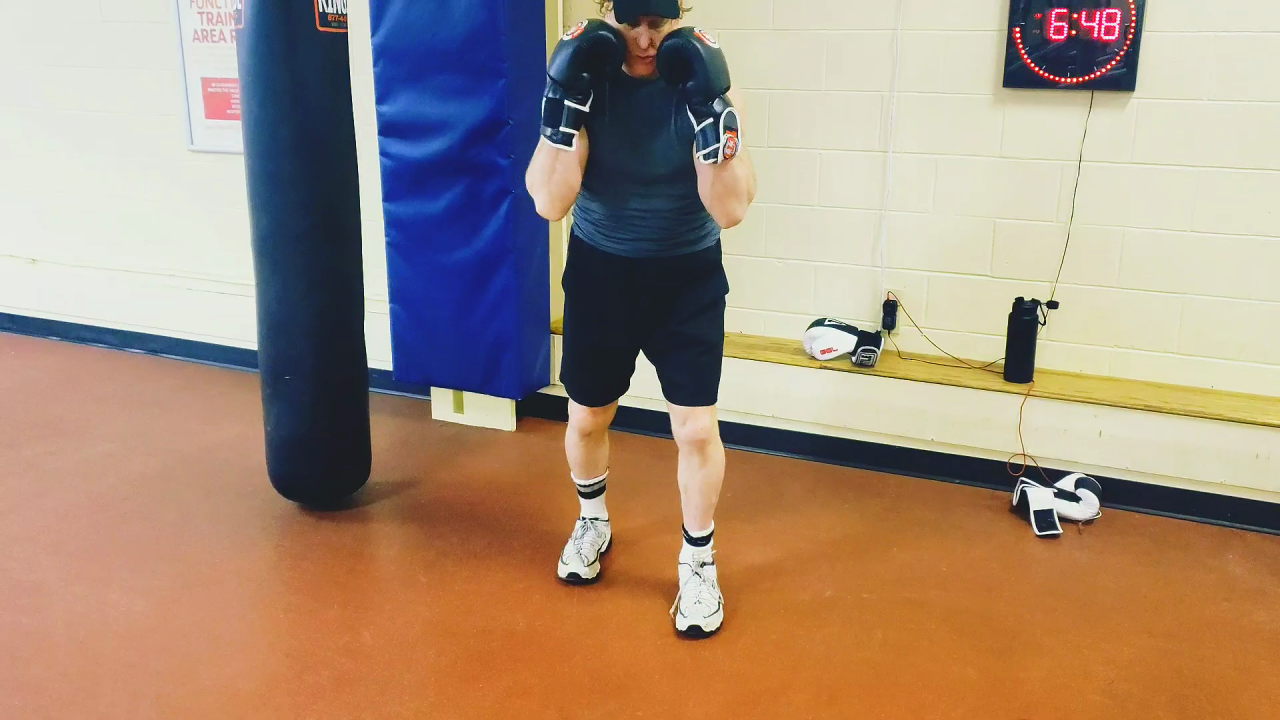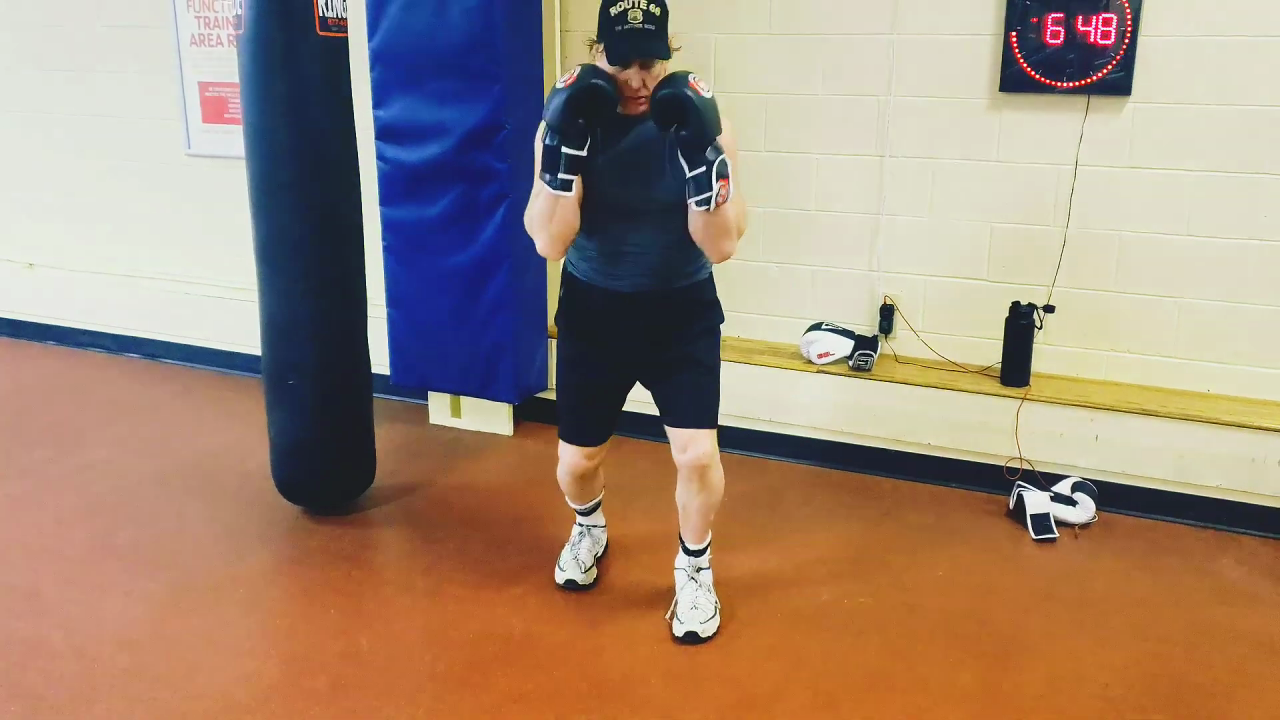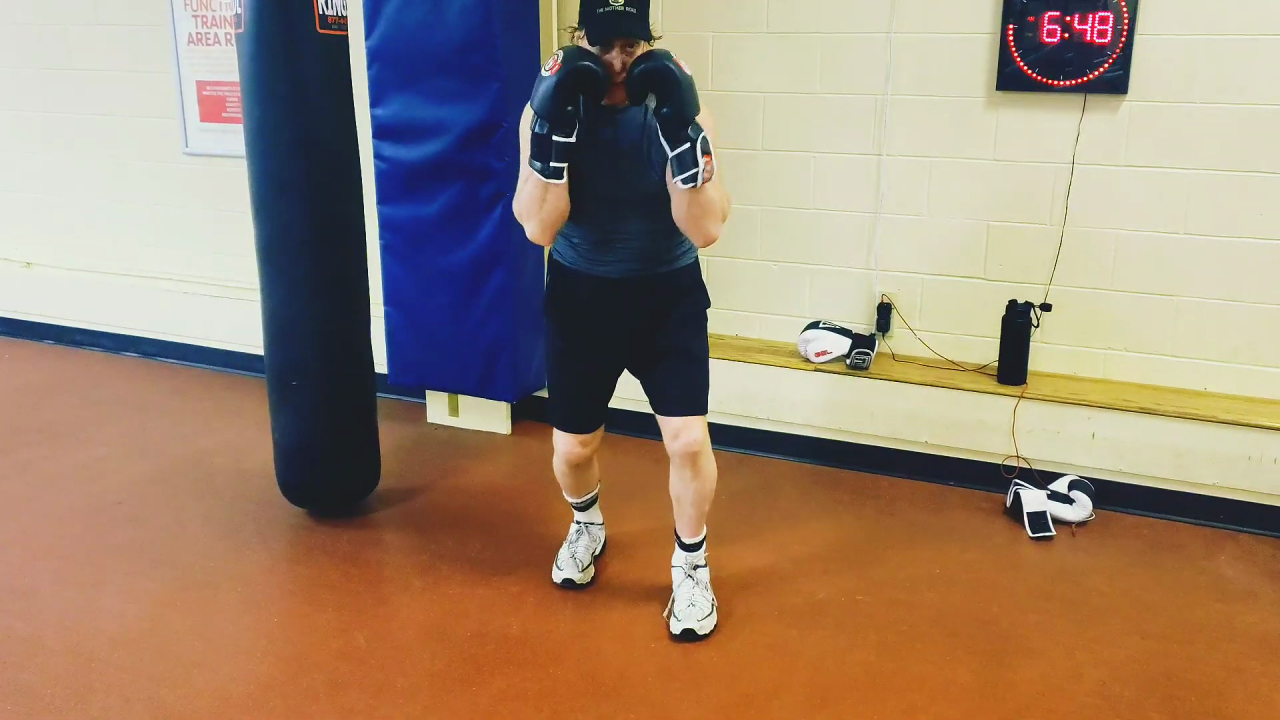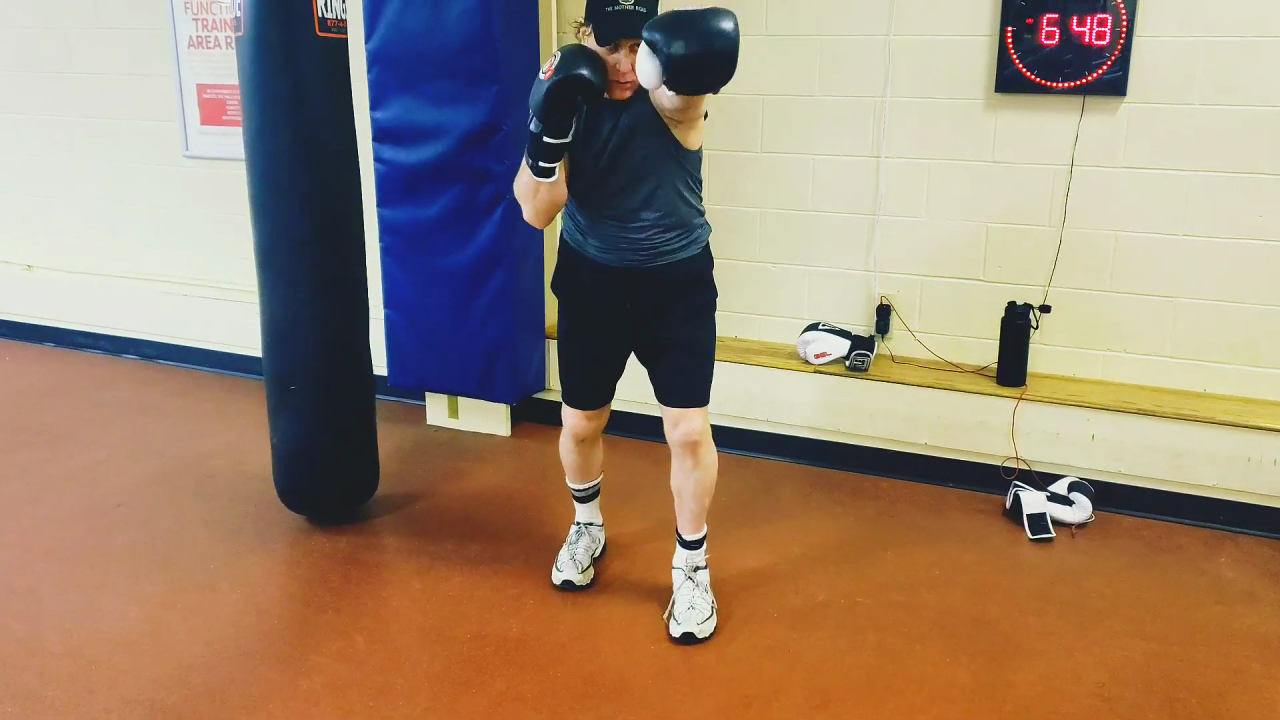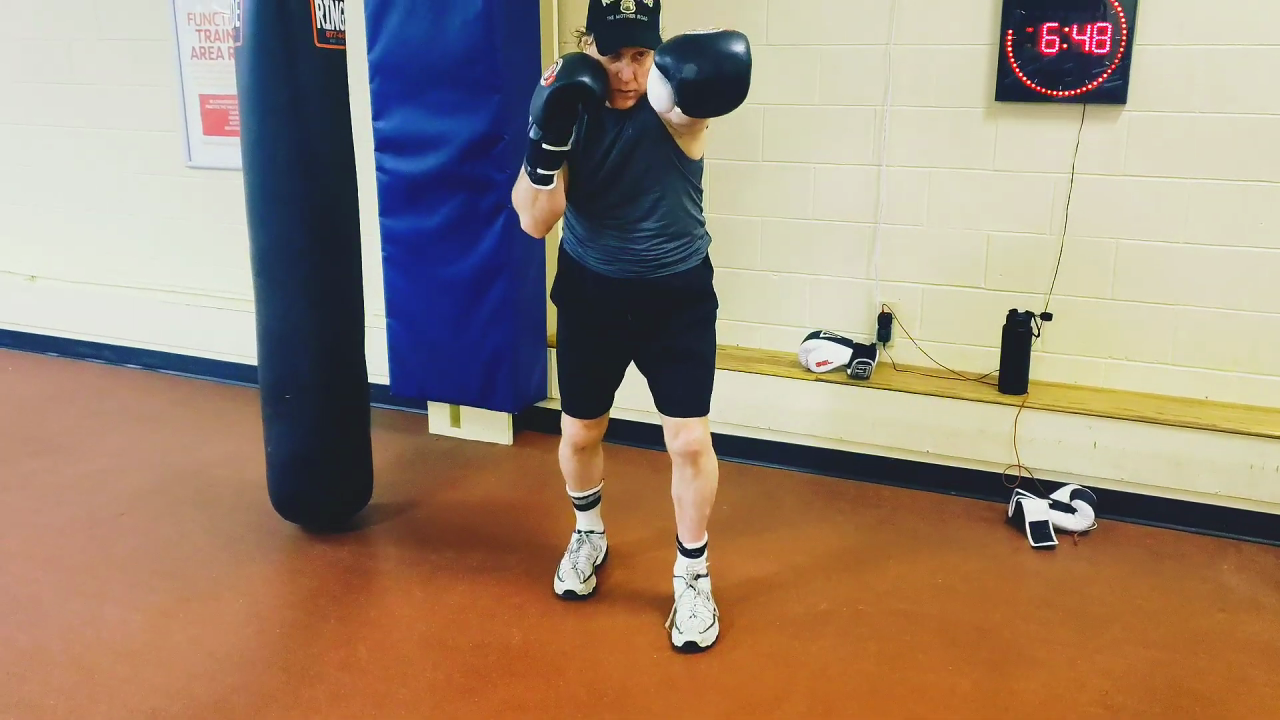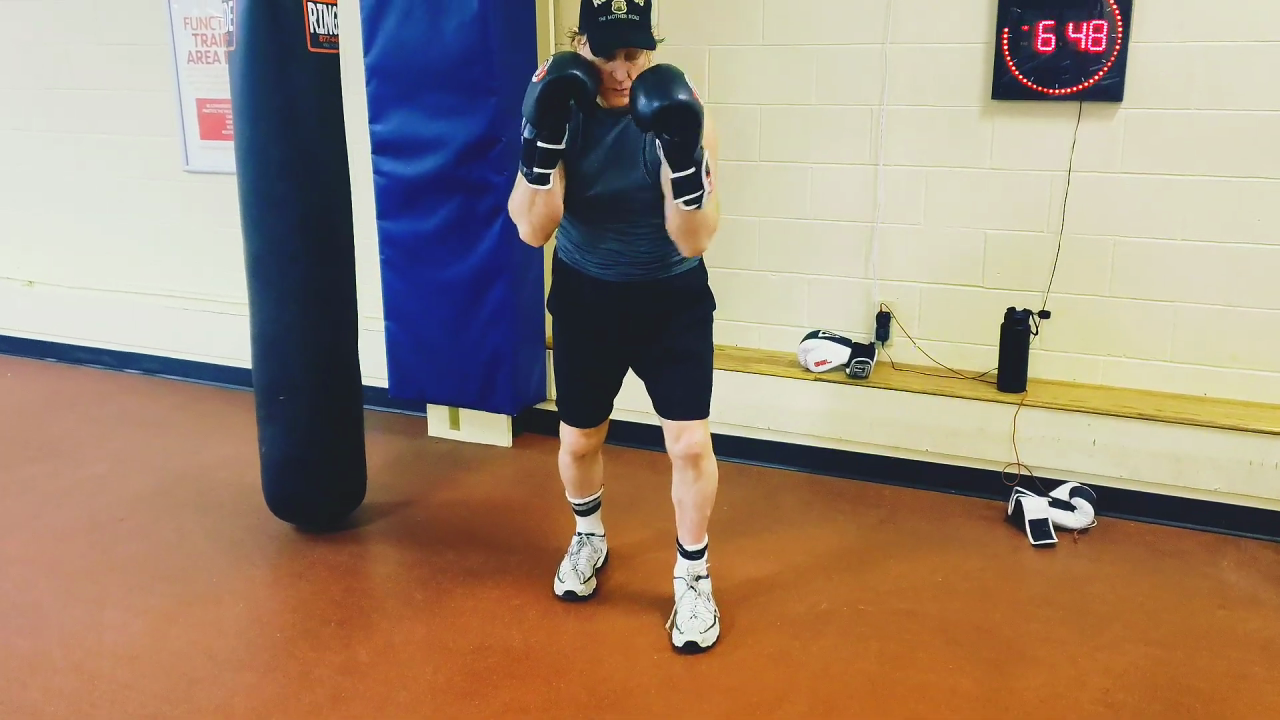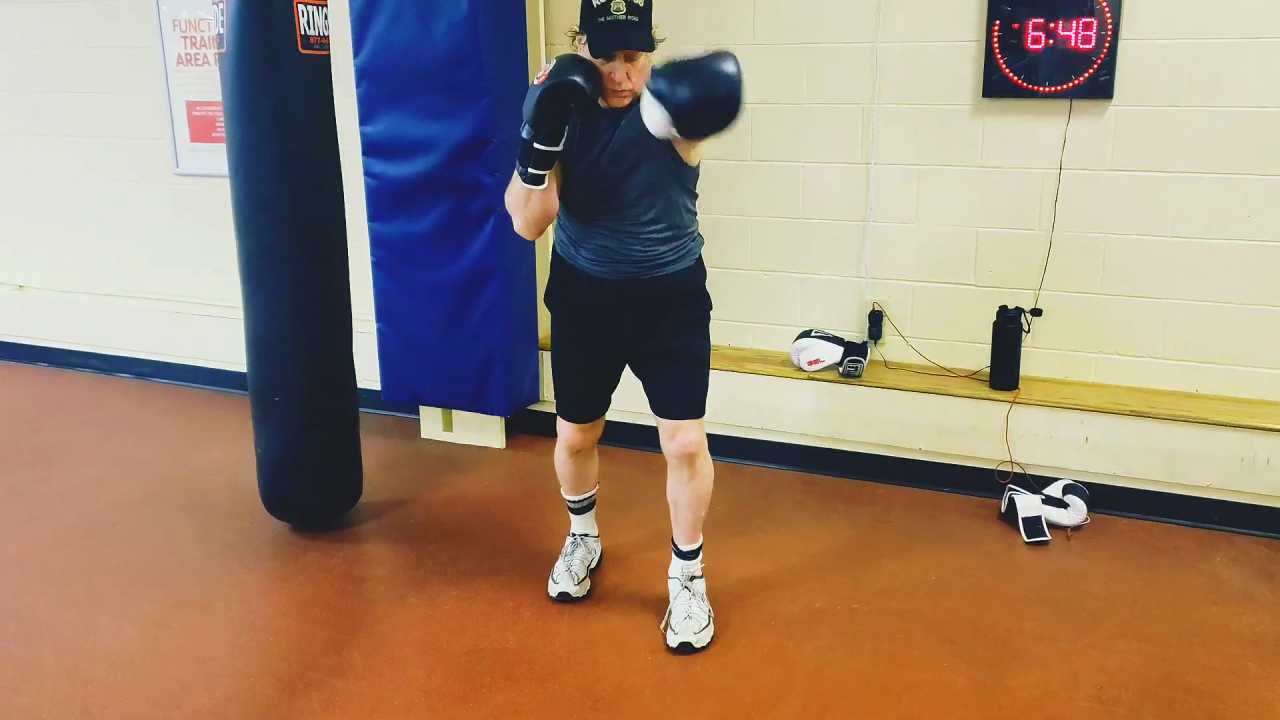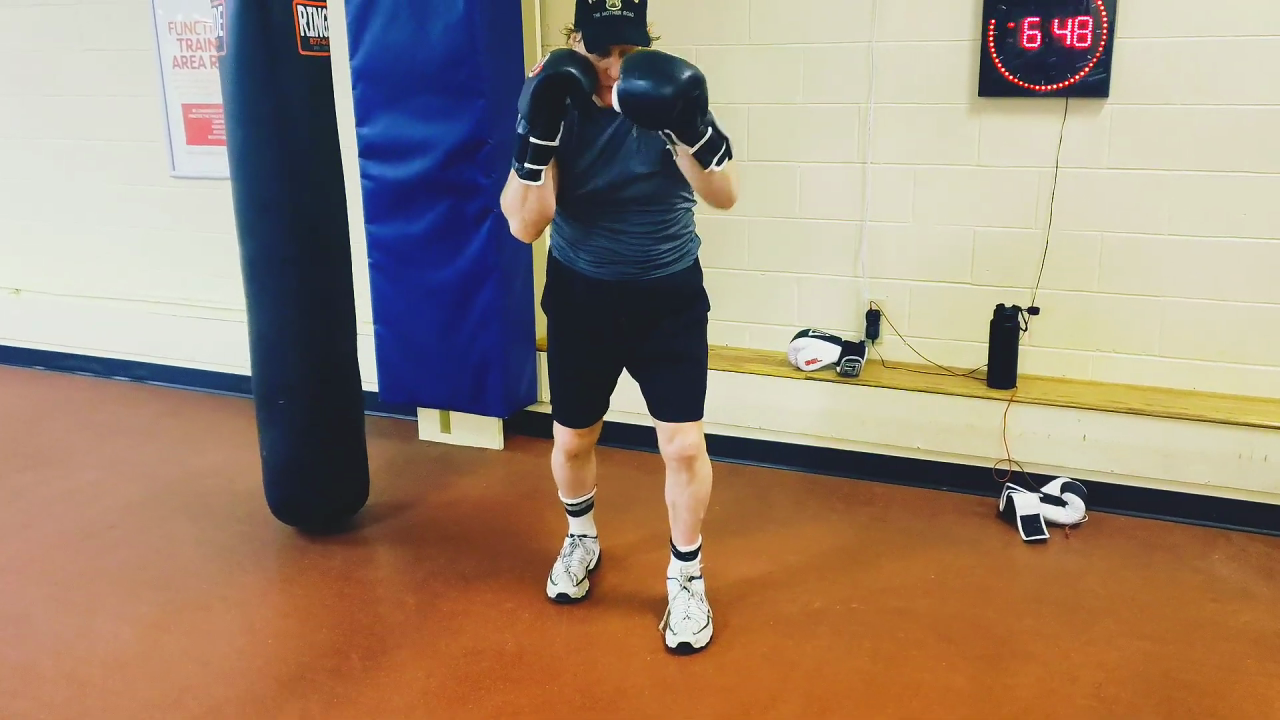
dt=0.5s
person 1, frame 1
left shoulder: (700, 83)
right shoulder: (585, 83)
left elbow: (730, 209)
right elbow: (550, 202)
left wrist: (713, 106)
right wrist: (565, 98)
left hip: (688, 279)
right hip: (600, 273)
left knee: (697, 427)
right knee: (587, 417)
left ankle: (697, 562)
right ankle: (593, 522)
person 1, frame 2
left shoulder: (700, 121)
right shoulder: (567, 118)
left elbow: (721, 246)
right elbow: (550, 243)
left wrist: (701, 151)
right wrist: (565, 143)
left hip: (683, 310)
right hip: (594, 309)
left knee: (697, 455)
right knee: (577, 459)
left ankle: (694, 570)
right ankle: (589, 530)
person 1, frame 3
left shoulder: (676, 107)
right shoulder: (548, 110)
left elbow: (705, 229)
right elbow: (538, 228)
left wrist: (681, 128)
right wrist: (554, 127)
left hip: (669, 296)
right hip: (581, 297)
left knee: (689, 442)
right knee: (572, 447)
left ankle: (691, 566)
right ankle: (587, 526)
person 1, frame 4
left shoulder: (670, 93)
right shoulder: (568, 96)
left elbow: (686, 77)
right elbow: (536, 212)
left wrist: (686, 58)
right wrist: (547, 127)
left hip: (677, 283)
right hip: (591, 281)
left knee: (689, 430)
right knee: (580, 423)
left ankle: (691, 566)
right ankle: (587, 525)
person 1, frame 5
left shoulder: (669, 103)
right shoulder: (569, 104)
left elbow: (692, 96)
right elbow: (534, 221)
left wrist: (696, 76)
right wrist: (548, 134)
left hip: (677, 293)
right hip: (590, 292)
left knee: (689, 442)
right knee: (579, 432)
left ankle: (693, 575)
right ankle: (589, 534)
person 1, frame 6
left shoulder: (677, 112)
right shoulder: (558, 109)
left elbow: (695, 241)
right elbow: (532, 229)
left wrist: (680, 157)
right wrist: (544, 135)
left hip: (674, 299)
right hip: (587, 298)
left knee: (691, 445)
right knee: (578, 440)
left ankle: (693, 577)
right ankle: (589, 538)
person 1, frame 7
left shoulder: (672, 101)
right shoulder: (560, 106)
left elbow: (703, 117)
right elbow: (528, 223)
left wrist: (695, 93)
right wrist: (541, 135)
left hip: (670, 296)
right hip: (584, 294)
left knee: (685, 443)
right knee: (574, 434)
left ankle: (687, 576)
right ankle: (582, 537)
person 1, frame 8
left shoulder: (665, 105)
right shoulder: (553, 107)
left elbow: (724, 196)
right elbow: (524, 225)
left wrist: (695, 129)
right wrist: (537, 133)
left hip: (667, 299)
right hip: (581, 298)
left knee: (684, 446)
right knee: (571, 440)
left ankle: (686, 576)
right ankle: (581, 538)
